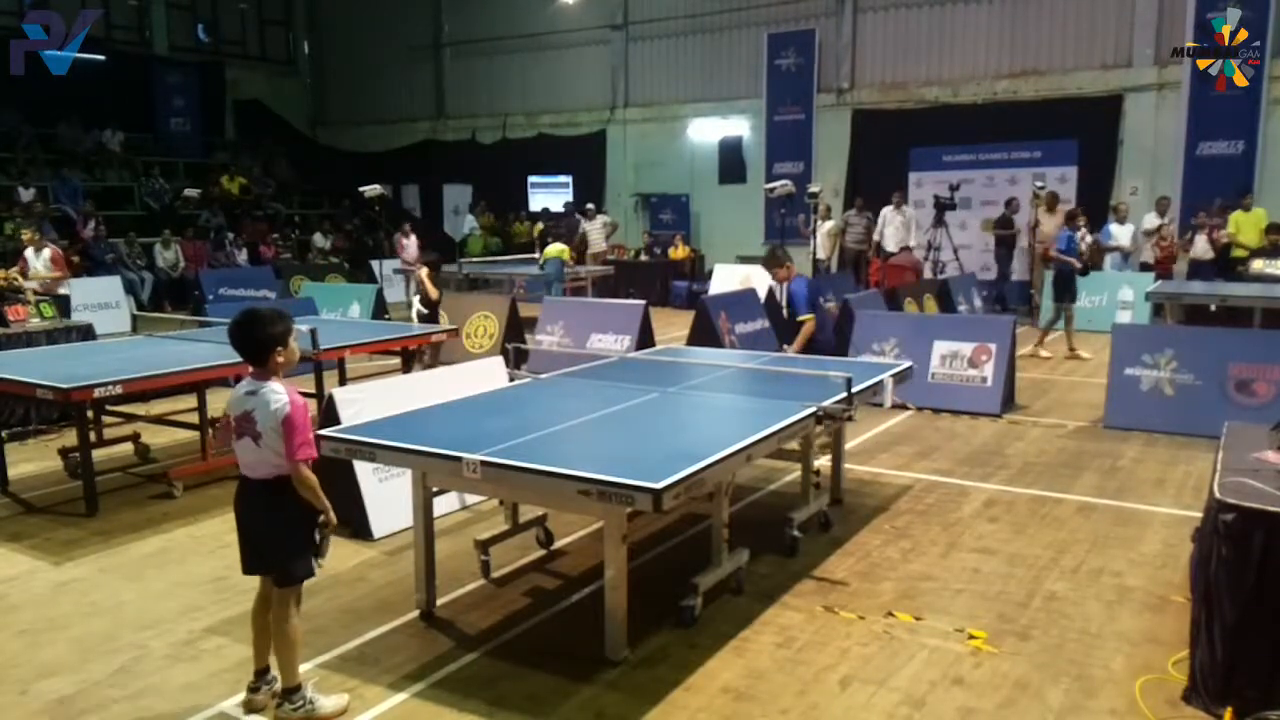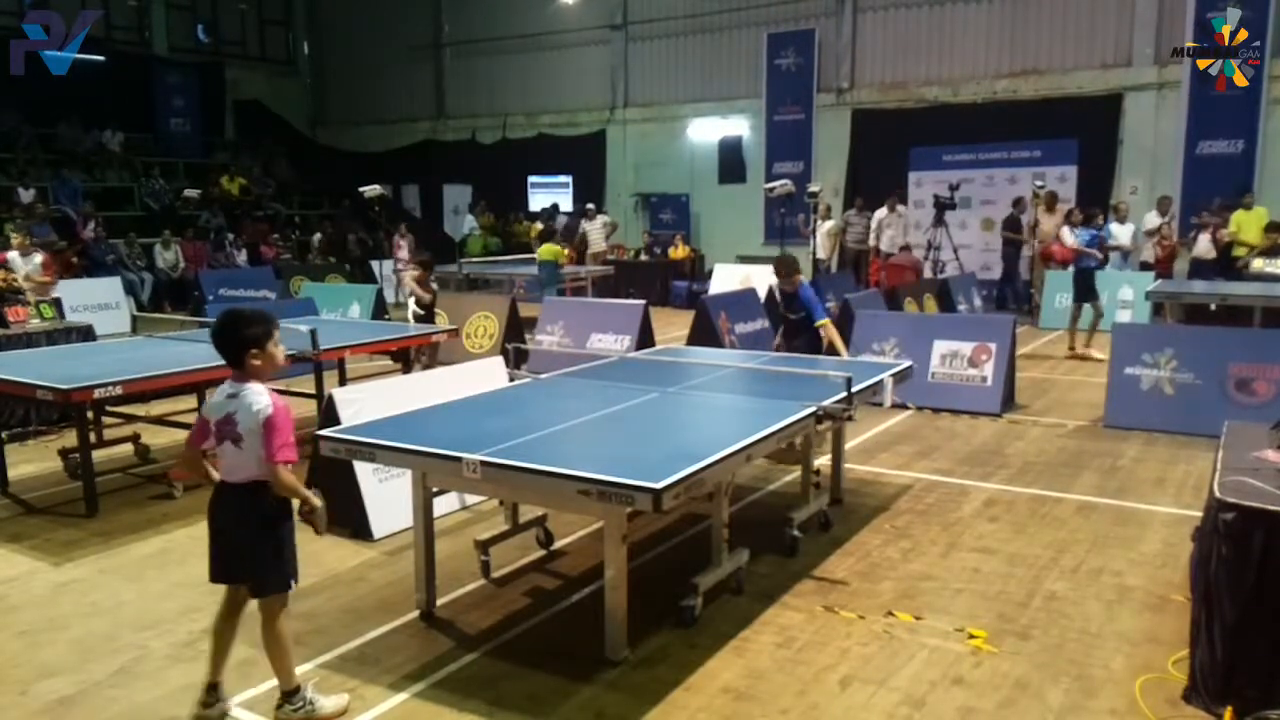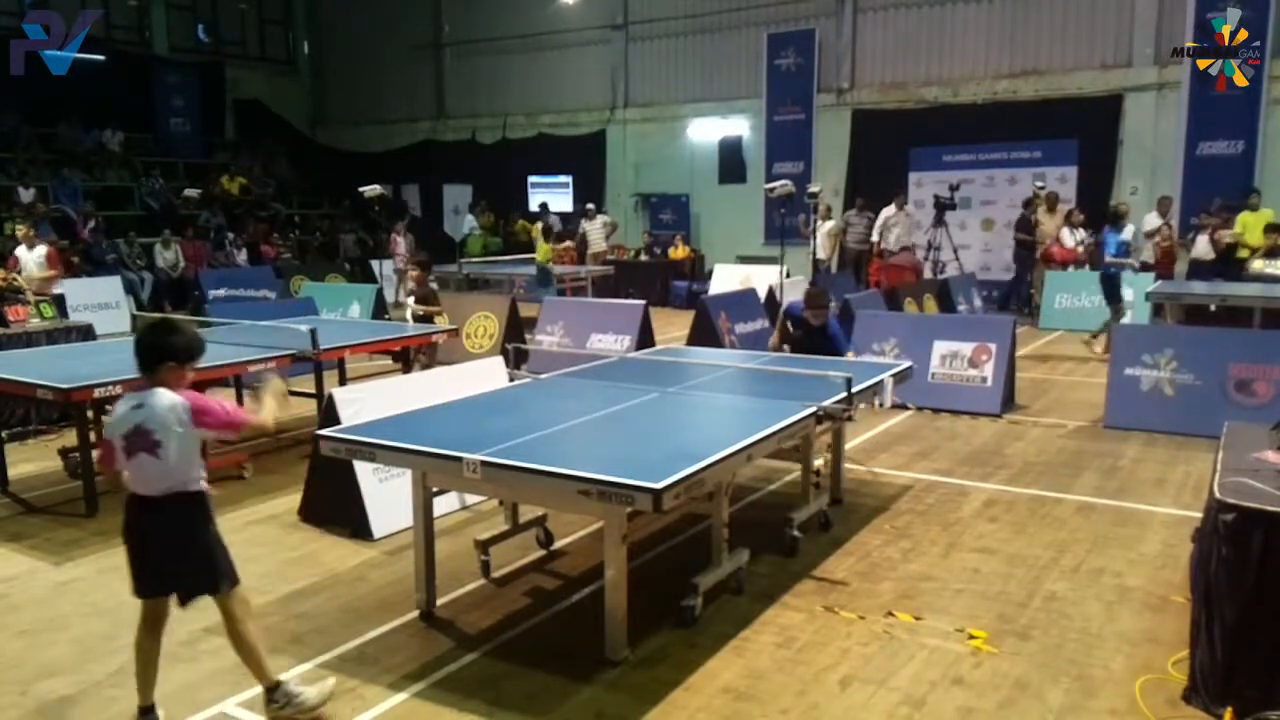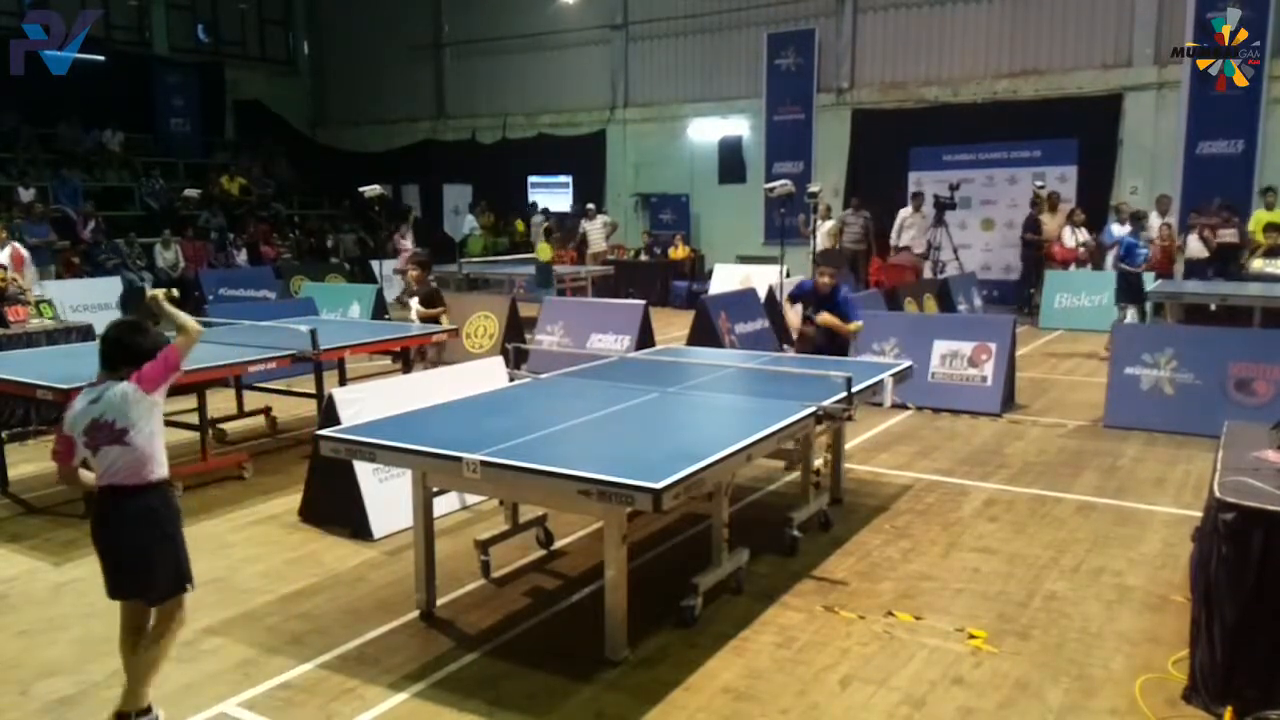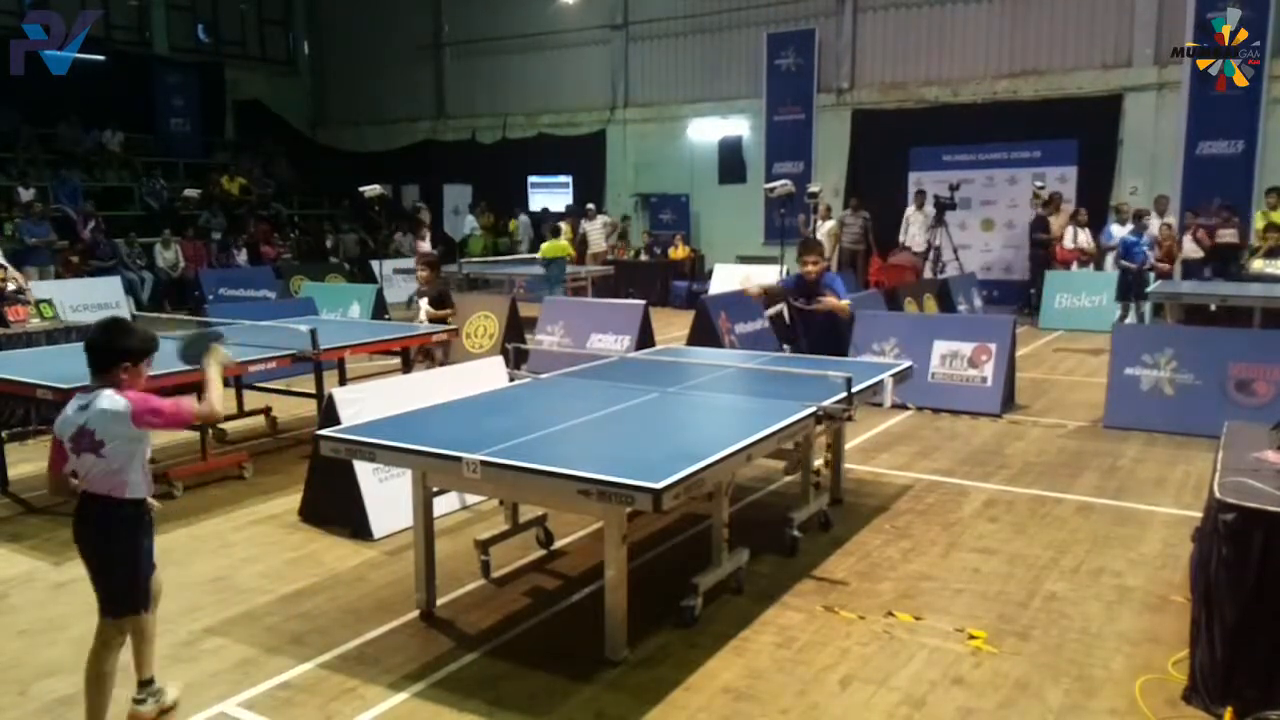
dt=0.4s
person 1, frame 1
left shoulder: (239, 395)
right shoulder: (291, 403)
left elbow: (223, 445)
right elbow: (300, 474)
right wrist: (326, 509)
left hip: (249, 496)
right hip: (283, 502)
left knee: (268, 592)
right knee: (287, 602)
left ankle: (261, 682)
person 1, frame 2
left shoulder: (216, 400)
right shoulder: (270, 406)
left elbow: (192, 461)
right elbow: (279, 476)
right wrist: (310, 499)
left hip: (225, 504)
right hip: (262, 508)
left knee: (234, 598)
right knee: (274, 608)
person 1, frame 3
left shoulder: (117, 412)
right shoulder: (186, 407)
left elbow: (113, 474)
right elbow: (262, 424)
right wrist: (273, 394)
left hip: (140, 517)
right hip: (185, 516)
left knee: (153, 614)
right knee: (234, 608)
person 1, frame 4
left shoulder: (77, 407)
right shoulder: (138, 389)
left elbow: (68, 475)
right elbow: (192, 332)
right wrist: (162, 305)
left hip: (108, 512)
right hip: (151, 509)
left knee: (134, 617)
right knee: (170, 616)
person 1, frame 5
left shoulder: (69, 414)
right shoulder: (135, 408)
left elbow: (57, 484)
right elbow: (211, 412)
right wrist: (212, 366)
left hip: (90, 517)
right hip: (123, 522)
left knee: (147, 593)
right knee: (114, 630)
